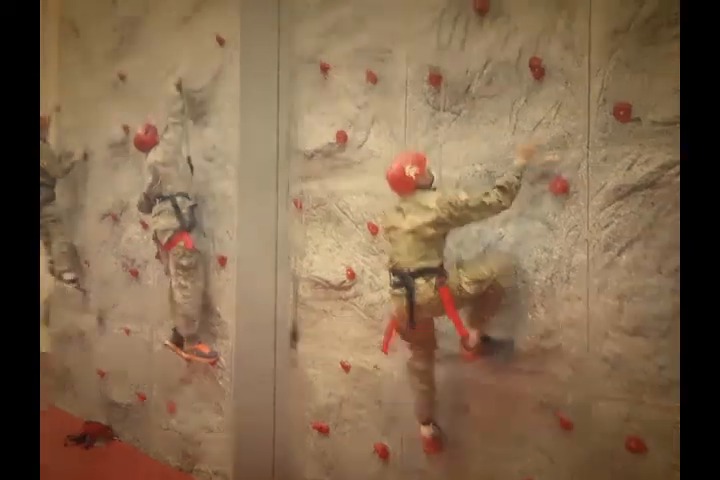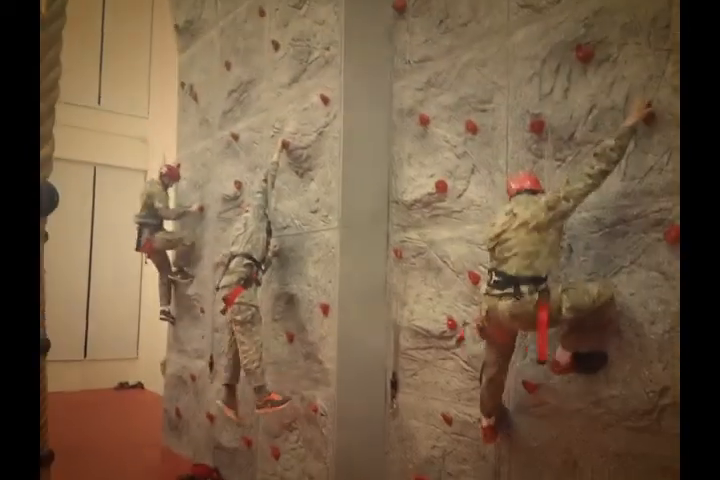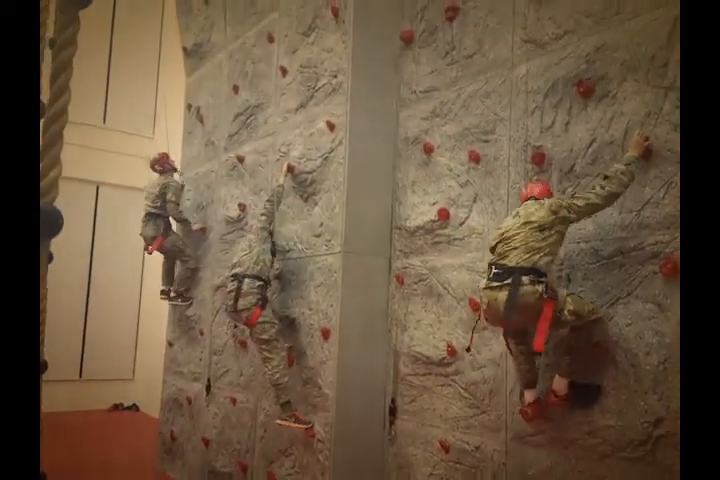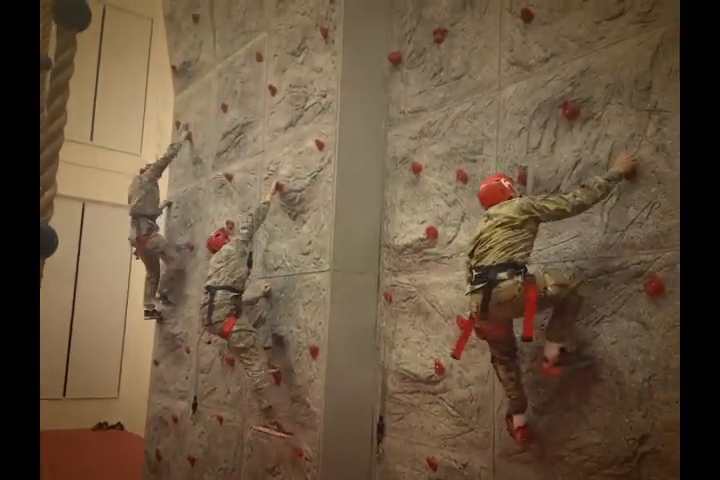
dt=0.7s
person 1, frame 1
left shoulder: (394, 214)
right shoulder: (438, 204)
right elbow: (495, 199)
right wrist: (520, 163)
left hip: (403, 296)
right hip: (431, 291)
left knee: (421, 361)
right knee: (502, 266)
left ankle: (427, 430)
right ankle: (474, 337)
person 1, frame 2
left shoulder: (500, 220)
right shoulder: (549, 204)
right elbow: (598, 167)
right wrist: (631, 123)
left hip: (495, 304)
right hip: (528, 303)
left knee: (496, 359)
right knee: (602, 294)
left ankle: (488, 421)
right ankle: (565, 356)
person 1, frame 3
left shoulder: (508, 222)
right shoulder: (553, 208)
right elbow: (606, 191)
right wrist: (633, 155)
left hip: (492, 298)
right hip: (525, 295)
left knee: (517, 329)
right knee: (590, 316)
left ankle: (529, 399)
right ankle: (560, 387)
person 1, frame 4
left shoulder: (482, 227)
right shoulder: (523, 206)
right elbow: (577, 200)
right wrist: (617, 172)
left hip: (480, 301)
right hip: (510, 289)
left knee: (504, 356)
right knee: (573, 285)
left ankle: (518, 423)
right ankle: (553, 353)
person 2, frame 1
left shoulder: (152, 162)
right shoulder: (166, 149)
left elbow: (144, 205)
right elbow: (176, 122)
right wrist: (176, 91)
left hip: (161, 224)
right hip: (176, 223)
left knee: (178, 280)
right knee: (189, 281)
left ankle: (178, 336)
right ankle: (190, 341)
person 2, frame 2
left shoulder: (246, 225)
right shoulder: (254, 215)
right elbow: (264, 187)
left wrist: (269, 253)
right wrist: (275, 158)
left hip: (237, 281)
right hip: (240, 281)
left knee: (238, 340)
right knee: (249, 340)
left ankle: (229, 393)
right ankle: (263, 395)
person 2, frame 3
left shoulder: (247, 248)
right shoulder: (258, 235)
right elbow: (269, 209)
left wrist: (271, 264)
right wrist: (281, 181)
left hip: (234, 301)
right hip: (250, 299)
right knee: (274, 355)
right ankle: (287, 412)
person 2, frame 4
left shoulder: (219, 260)
right shoulder: (234, 247)
right elbow: (250, 223)
left wrist: (259, 296)
right wrist: (268, 198)
left hip: (211, 311)
right hip: (223, 310)
right knee: (255, 360)
left ankle: (263, 359)
right ankle: (270, 419)
person 3, frame 1
left shoulder: (44, 146)
right shoulder: (43, 148)
left elbow: (55, 160)
right elbow: (58, 171)
right wrist: (75, 158)
left hip: (44, 196)
right hip: (44, 196)
left knee: (48, 232)
right knee: (59, 233)
left ankle: (54, 264)
right ankle: (68, 274)
person 3, frame 2
left shoulder: (151, 185)
right shoulder: (158, 191)
right elbow: (166, 213)
right wrist: (189, 210)
left hip: (146, 235)
right hip: (151, 234)
left knee: (164, 272)
right knee: (186, 240)
left ankle: (165, 309)
right ankle: (177, 271)
person 3, frame 3
left shoulder: (155, 183)
right shoulder: (172, 183)
right elbow: (173, 209)
right wrist: (189, 226)
left hip: (147, 227)
right hip: (159, 227)
left knee: (170, 255)
right knee: (189, 260)
left ankle: (166, 289)
right ankle: (177, 294)
person 3, frame 4
left shoulder: (138, 186)
right shoulder: (145, 178)
right elbow: (166, 157)
left wrist: (161, 207)
right wrist: (181, 139)
left hip: (139, 231)
right hip: (146, 230)
left knee: (153, 271)
right knee: (174, 261)
left ankle: (149, 308)
right ankle: (161, 295)
